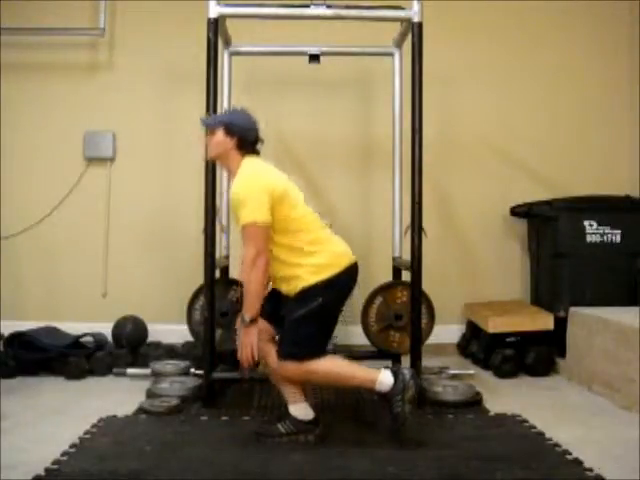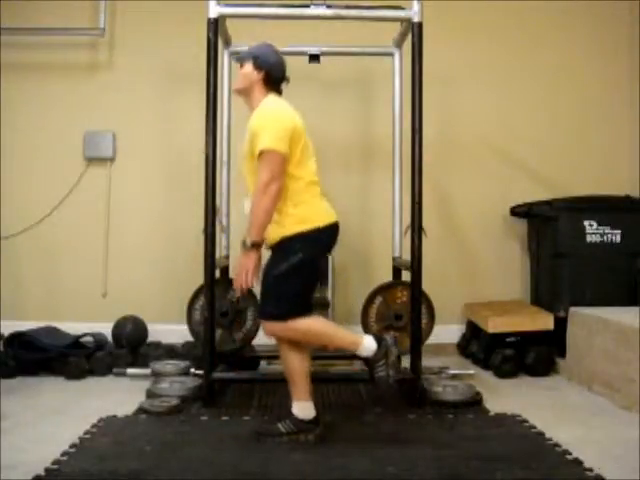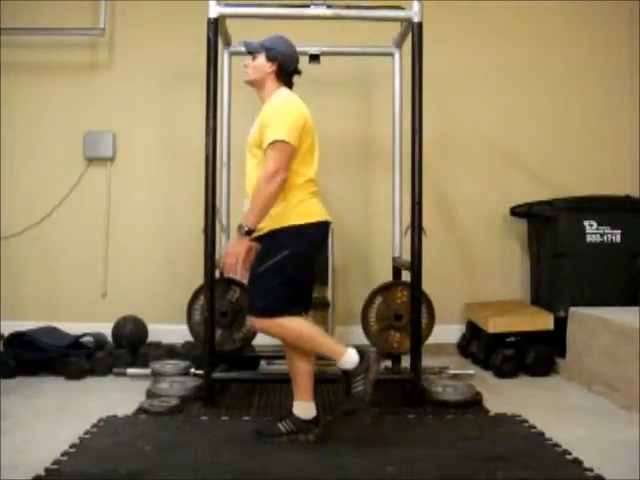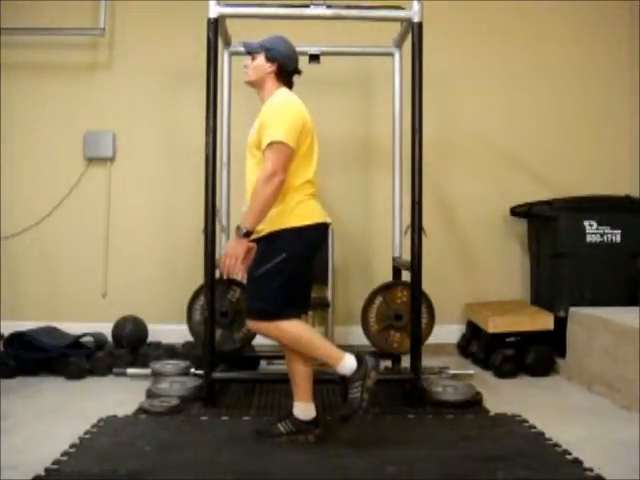
dt=0.3s
person 1, frame 1
left shoulder: (248, 183)
right shoulder: (254, 173)
left elbow: (255, 258)
right elbow: (262, 253)
left wrist: (247, 321)
right wrist: (251, 319)
left hip: (323, 274)
right hip: (311, 269)
left knee: (294, 362)
right knee: (262, 335)
left ankle: (389, 381)
right ankle: (301, 417)
person 1, frame 2
left shoulder: (269, 114)
right shoulder: (269, 114)
left elbow: (268, 185)
left wrist: (248, 247)
right wrist: (257, 242)
left hip: (304, 229)
right hip: (300, 229)
left knee: (278, 322)
right knee: (282, 321)
left ankle: (371, 347)
right ankle: (303, 416)
person 1, frame 3
left shoulder: (282, 106)
right shoulder: (276, 108)
left elbow: (275, 175)
left wrist: (243, 232)
right wrist: (256, 237)
left hip: (294, 226)
right hip: (292, 226)
left knee: (265, 316)
right knee: (288, 321)
left ankle: (354, 360)
right ankle: (304, 417)
person 1, frame 4
left shoulder: (281, 107)
right shoulder: (277, 108)
left elbow: (273, 177)
left wrist: (241, 233)
right wrist: (254, 238)
left hip: (291, 228)
right hip: (292, 228)
left knee: (263, 319)
right knee: (286, 322)
left ankle: (352, 366)
right ankle: (304, 417)
